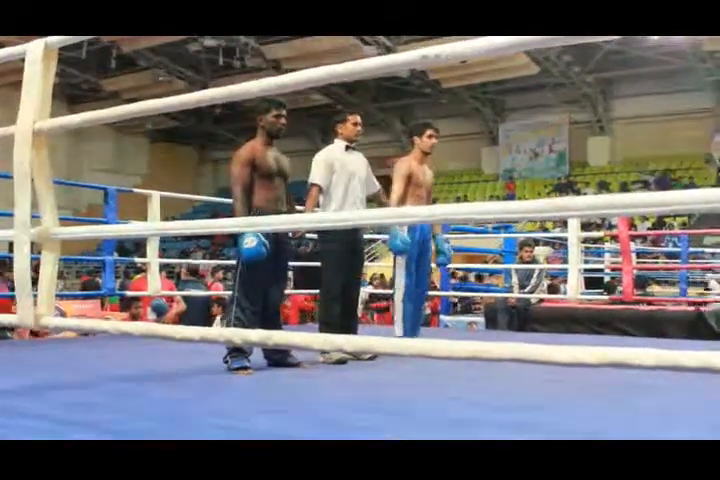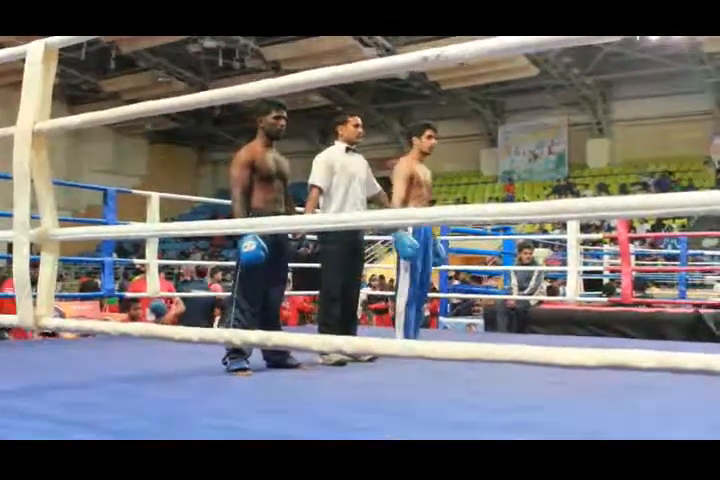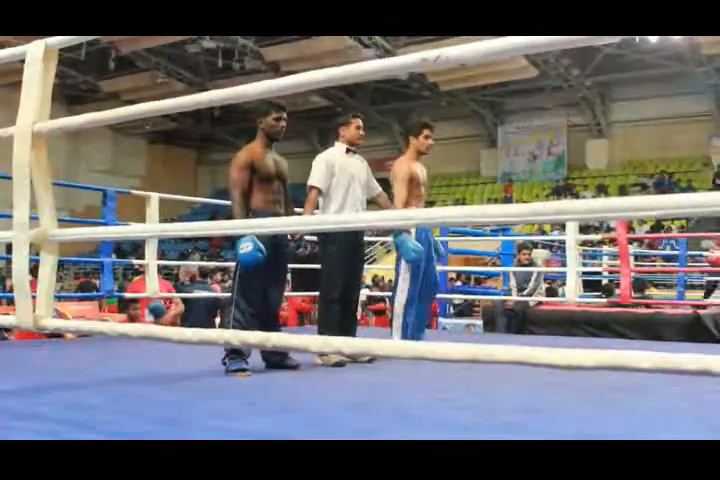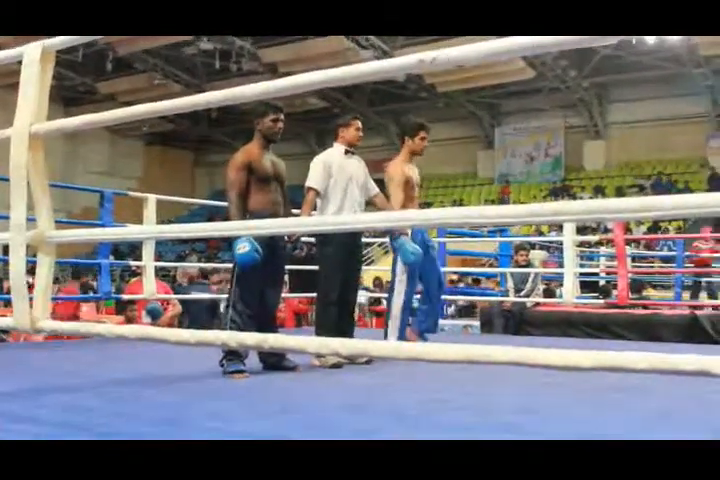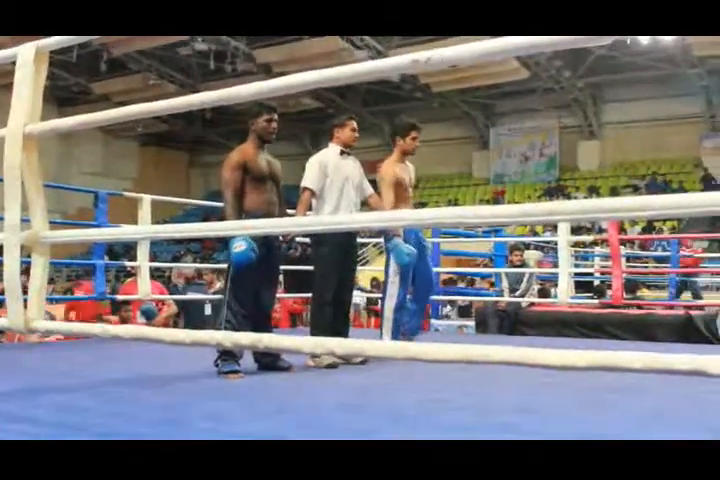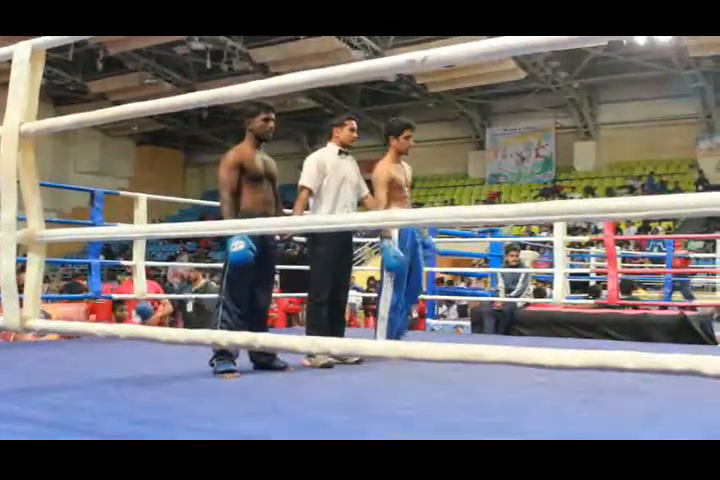
dt=0.2s
person 1, frame 1
left shoulder: (282, 158)
right shoulder: (247, 152)
right elbow: (239, 192)
right wrist: (246, 228)
left hip: (280, 229)
left knee: (274, 295)
right knee: (247, 294)
left ankle: (276, 350)
right ankle: (237, 354)
person 1, frame 2
left shoulder: (282, 160)
right shoulder: (247, 155)
right elbow: (238, 195)
right wrist: (245, 232)
left hip: (280, 231)
right hip: (258, 230)
left knee: (274, 297)
right knee: (246, 295)
left ankle: (275, 352)
right ankle: (236, 355)
person 1, frame 3
left shoulder: (281, 161)
right shoulder: (246, 156)
right elbow: (237, 196)
right wrist: (243, 232)
left hip: (279, 232)
left knee: (273, 297)
right knee: (246, 296)
left ankle: (274, 353)
right ankle: (235, 356)
person 1, frame 4
left shoulder: (279, 163)
right shoulder: (244, 156)
right elbow: (234, 197)
right wrist: (240, 233)
left hip: (276, 233)
left knee: (270, 299)
right knee: (243, 297)
left ankle: (272, 354)
right ankle: (232, 357)
person 1, frame 5
left shoulder: (274, 162)
right shoulder: (239, 156)
right elbow: (230, 196)
right wrist: (236, 232)
left hip: (271, 233)
left knee: (265, 299)
right knee: (238, 297)
left ankle: (267, 354)
right ankle: (227, 357)
person 1, frame 6
left shoulder: (270, 162)
right shoulder: (235, 156)
right elbow: (227, 196)
right wrist: (234, 232)
left hip: (267, 232)
right hip: (246, 231)
left knee: (261, 298)
right knee: (234, 297)
left ankle: (262, 354)
right ankle: (223, 357)
person 2, frame 1
left shoulder: (361, 159)
right shoulder: (327, 155)
left elbow: (374, 191)
right elbow: (315, 189)
left hip: (356, 229)
right hip: (334, 228)
left knee: (352, 287)
right knee: (332, 287)
person 2, frame 2
left shoulder: (361, 161)
right shoulder: (327, 157)
left elbow: (375, 192)
right elbow: (315, 191)
left hip: (356, 230)
right hip: (334, 229)
left knee: (352, 289)
right knee: (332, 288)
person 2, frame 3
left shoulder: (361, 162)
right shoulder: (327, 158)
left elbow: (376, 193)
right elbow: (314, 192)
left hip: (356, 231)
right hip: (335, 230)
left knee: (351, 290)
right knee: (332, 289)
person 2, frame 4
left shoulder: (359, 163)
right shoulder: (325, 159)
left elbow: (374, 194)
right elbow: (312, 193)
left hip: (354, 233)
right hip: (332, 231)
left knee: (349, 291)
right knee: (329, 291)
person 2, frame 5
left shoulder: (355, 164)
right shoulder: (321, 159)
left elbow: (369, 195)
right elbow: (307, 193)
left hip: (349, 233)
right hip: (328, 231)
left knee: (344, 292)
right knee: (324, 291)
person 2, frame 6
left shoulder: (352, 164)
right shoulder: (319, 158)
left elbow: (364, 196)
right elbow: (305, 192)
left hip: (345, 233)
right hip: (324, 232)
left knee: (340, 292)
right knee: (320, 291)
right ankle: (315, 350)
person 3, frame 1
left shoulder: (429, 173)
right shoulder: (404, 165)
right elbow: (394, 198)
left wrist: (439, 238)
right wrist: (395, 228)
left hip: (424, 228)
right hip: (407, 225)
left knee: (421, 285)
right knee: (405, 283)
left ankle: (412, 335)
right ankle: (402, 336)
person 3, frame 2
left shoulder: (426, 171)
right shoulder: (405, 165)
right elbow: (397, 201)
left wrist: (435, 239)
right wrist: (400, 232)
left hip: (425, 228)
right hip: (410, 227)
left knee: (422, 287)
right knee: (408, 286)
left ankle: (412, 337)
right ankle: (403, 339)
person 3, frame 3
left shoulder: (421, 168)
right shoulder: (403, 166)
right elbow: (399, 204)
left wrist: (431, 237)
right wrist: (403, 236)
left hip: (423, 229)
right hip: (410, 229)
left knee: (429, 286)
right knee: (407, 287)
left ankle: (414, 335)
right ankle: (400, 340)
person 3, frame 4
left shoulder: (413, 168)
right shoulder: (397, 168)
right elbow: (396, 207)
left wrist: (425, 235)
right wrist: (402, 239)
left hip: (419, 230)
right hip: (406, 232)
left knee: (435, 283)
right knee: (403, 288)
left ankle: (417, 329)
right ankle: (395, 341)
person 3, frame 5
left shoulder: (410, 168)
right shoulder: (388, 170)
right elbow: (388, 209)
right wrist: (395, 240)
left hip: (414, 230)
right hip: (400, 232)
left knee: (425, 284)
right knee: (397, 289)
left ankle: (406, 331)
right ankle: (390, 341)
person 3, frame 6
left shoulder: (406, 168)
right shoulder: (383, 170)
right elbow: (381, 208)
left wrist: (421, 233)
right wrist: (386, 242)
left hip: (412, 230)
right hip: (396, 231)
left knee: (412, 288)
right knee: (393, 288)
left ankle: (394, 335)
right ankle: (384, 341)
